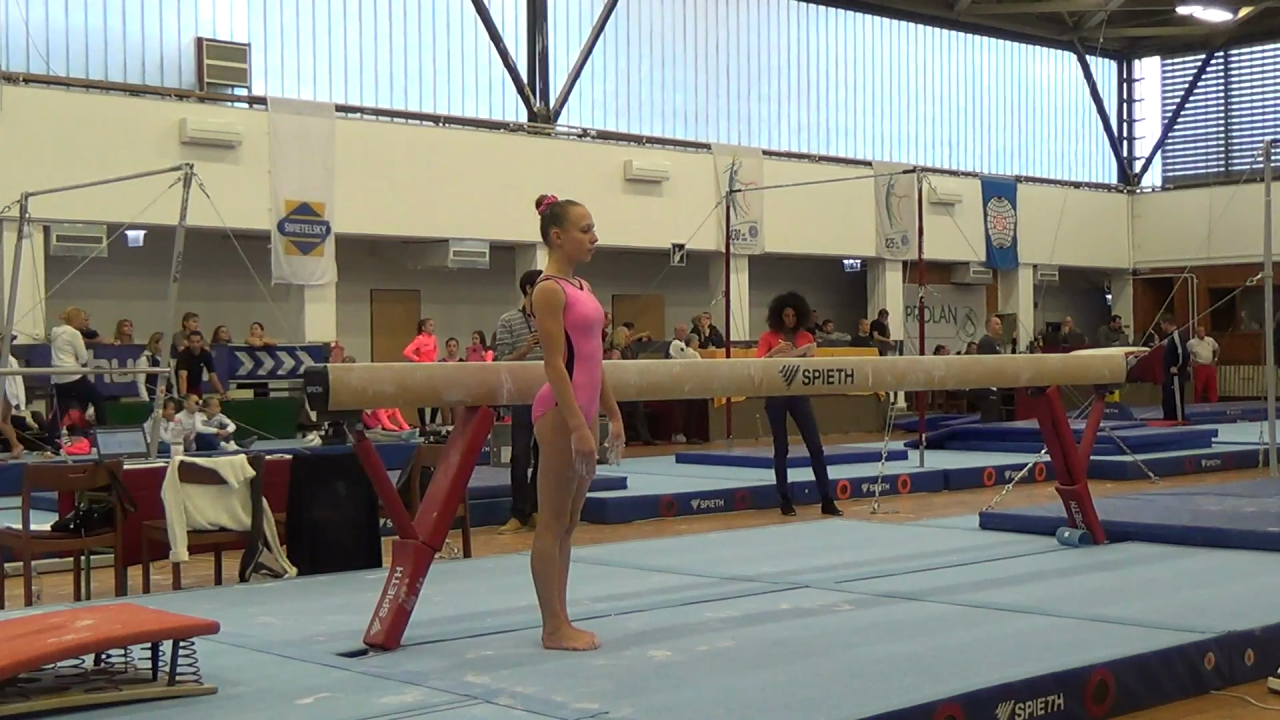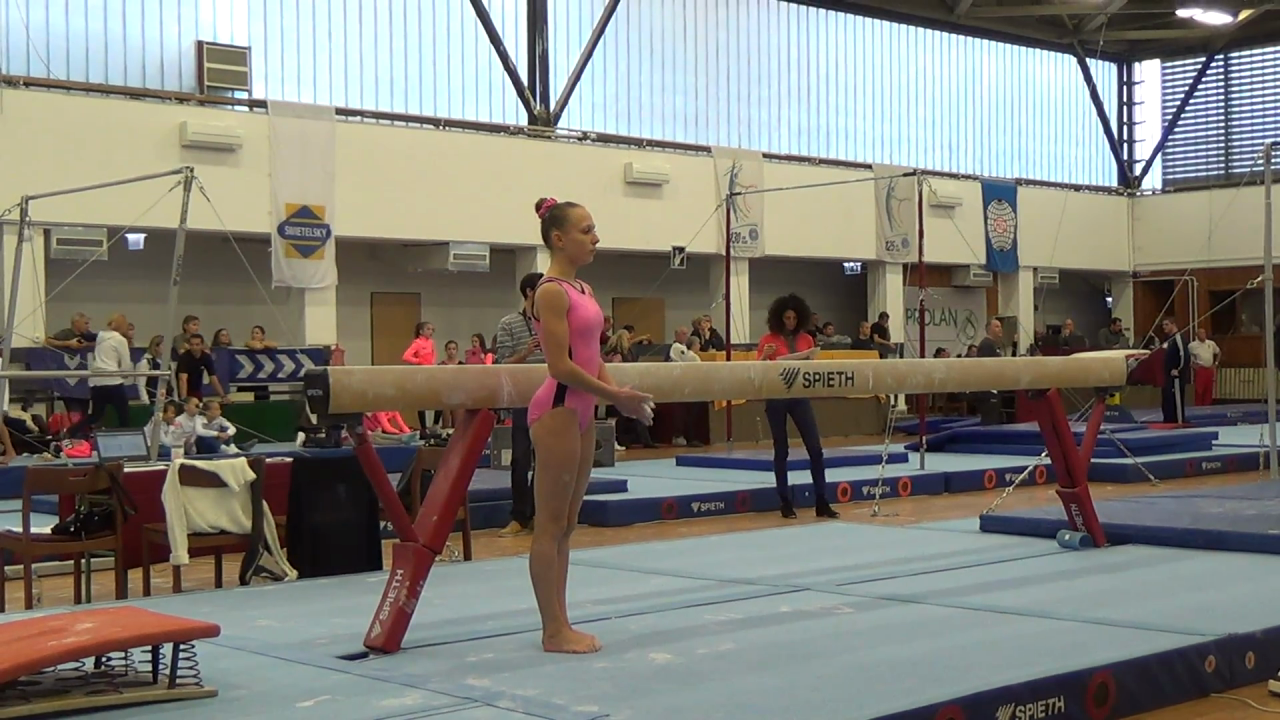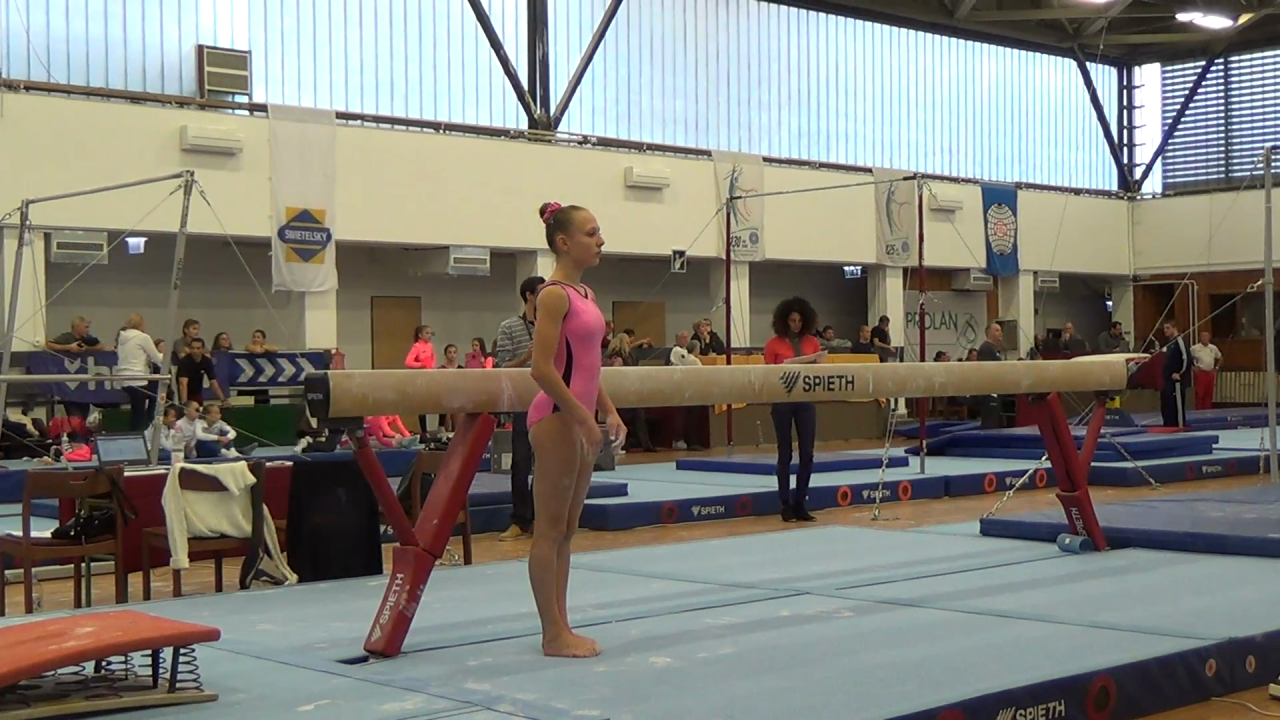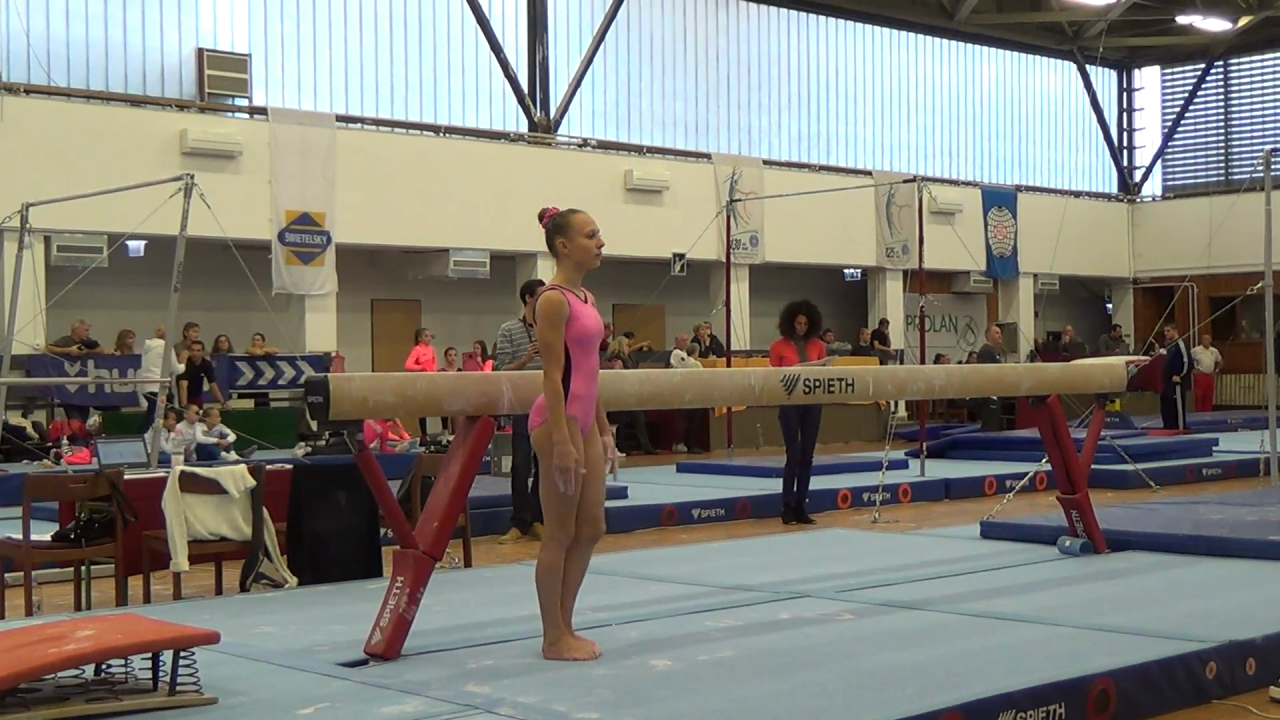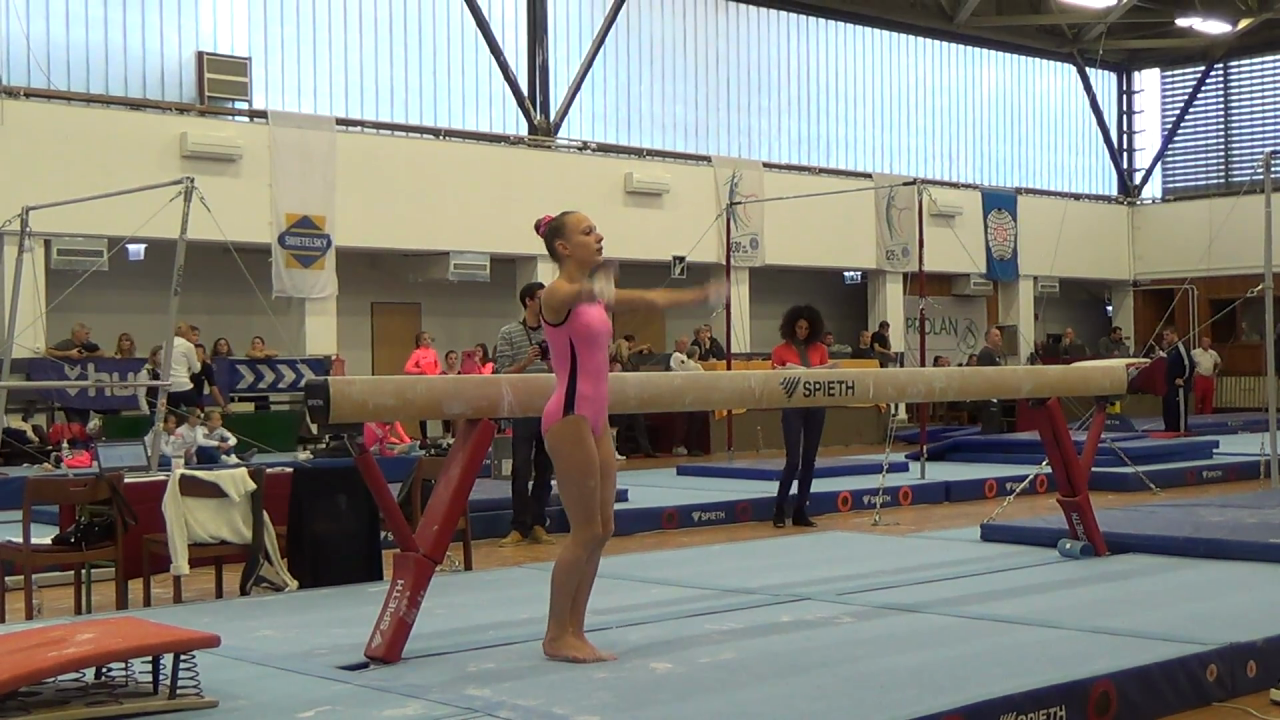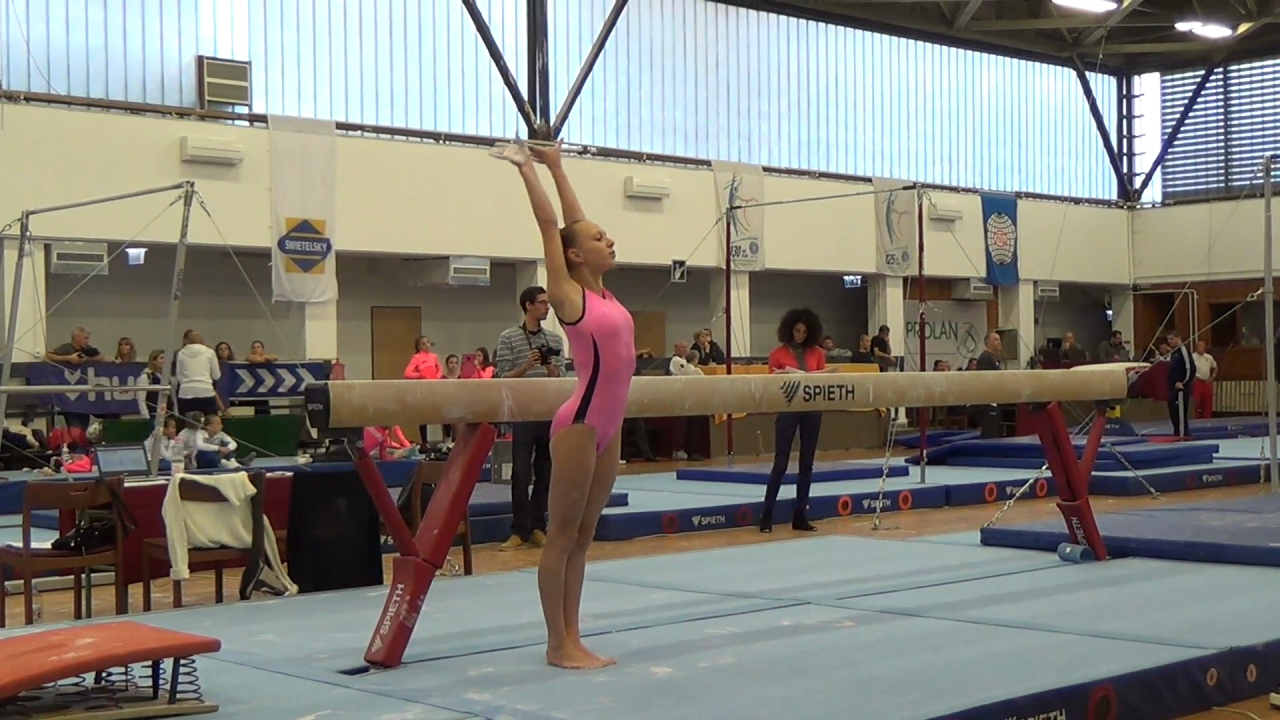
dt=0.4s
person 1, frame 1
left shoulder: (581, 287)
right shoulder: (550, 290)
right elbow: (555, 365)
left wrist: (613, 416)
right wrist: (578, 428)
left hip: (584, 412)
right hip: (561, 412)
left knee: (569, 524)
right knee: (553, 524)
left ankle: (562, 622)
right ankle: (553, 628)
person 1, frame 2
left shoulder: (582, 289)
right shoulder: (552, 291)
right elbow: (560, 366)
left wrist: (620, 395)
right wrist: (615, 396)
left hip: (581, 414)
right hip: (557, 413)
left knee: (567, 526)
right knee: (550, 526)
left ankle: (563, 624)
right ankle: (553, 631)
person 1, frame 3
left shoulder: (586, 294)
right shoulder: (554, 295)
right elbow: (542, 369)
left wrist: (609, 413)
right wrist: (582, 419)
left hip: (580, 418)
right hip: (559, 417)
left knee: (567, 530)
right knee: (550, 530)
left ankle: (563, 628)
right ankle: (553, 634)
person 1, frame 4
left shoulder: (587, 299)
right shoulder: (554, 300)
right elbow: (554, 377)
left wrist: (603, 431)
right wrist: (560, 442)
left hip: (583, 422)
right hip: (558, 421)
left knee: (591, 529)
right knee: (562, 532)
left ankle: (564, 625)
right ankle: (554, 636)
person 1, frame 5
left shoulder: (598, 298)
right shoulder: (558, 294)
left elbow: (649, 299)
right elbow: (577, 287)
left wrist: (697, 293)
right wrist: (592, 287)
left hip: (595, 420)
right hip: (570, 418)
left knee: (601, 532)
right knee: (585, 531)
left ankle: (574, 631)
right ankle: (557, 634)
person 1, frame 6
left shoulder: (602, 291)
right shoulder: (568, 294)
left elbow: (576, 220)
right elbow: (549, 225)
left wrist: (557, 168)
right wrist: (526, 168)
left hip: (609, 427)
right hip: (580, 424)
left knee: (583, 537)
right knee: (562, 537)
left ankle: (572, 638)
right ankle: (558, 643)
person 2, frame 1
right shoulder: (508, 321)
right elbow: (501, 362)
right wrist: (524, 351)
right knee: (520, 457)
left ankle: (537, 510)
right ankle: (520, 514)
person 2, frame 2
right shoulder: (508, 324)
right elbow: (502, 365)
right wrist: (525, 354)
right knee: (520, 459)
left ankle: (537, 513)
right ankle: (520, 516)
person 2, frame 3
right shoulder: (508, 328)
right elbow: (502, 369)
right wrist: (525, 358)
right knee: (521, 464)
left ankle: (537, 517)
right ankle: (520, 521)
person 2, frame 4
right shoulder: (508, 331)
right elbow: (501, 371)
right wrist: (525, 360)
right knee: (521, 467)
left ankle: (537, 520)
right ankle: (520, 523)
person 2, frame 5
right shoulder: (508, 333)
right elbow: (502, 374)
left wrist: (551, 366)
right wrist: (526, 362)
left knee: (545, 470)
right knee: (521, 470)
left ankle: (537, 524)
right ankle: (520, 526)
person 2, frame 6
left shoulder: (555, 339)
right shoulder: (508, 338)
left elbow: (561, 379)
right elbow: (502, 378)
left wrist: (552, 370)
right wrist: (526, 367)
left knee: (545, 474)
right knee: (521, 475)
left ankle: (537, 528)
right ankle: (520, 530)
person 3, frame 1
left shoulder: (806, 337)
right shoulder: (769, 337)
left wrist: (808, 359)
right wrist: (775, 351)
left hip: (799, 393)
right hip: (776, 395)
left knee: (815, 446)
right knee: (781, 448)
left ankle: (826, 500)
right ankle: (785, 500)
person 3, frame 2
left shoulder: (806, 339)
right shoulder: (768, 340)
right wrist: (765, 356)
left hip: (800, 396)
right hip: (776, 397)
left knee: (815, 449)
right knee: (781, 450)
left ankle: (822, 501)
right ankle: (786, 502)
person 3, frame 3
left shoulder: (812, 342)
right shoulder: (773, 344)
left hip: (806, 400)
right hip: (782, 400)
left knee: (807, 454)
right knee: (785, 454)
left ankle: (799, 505)
right ankle: (786, 505)
person 3, frame 4
left shoulder: (818, 345)
right shoulder: (778, 346)
left hip: (812, 403)
right hip: (790, 403)
left knee: (807, 457)
right knee: (794, 456)
left ankle: (800, 507)
right ankle: (787, 508)
person 3, frame 5
left shoulder: (820, 349)
right shoulder: (780, 350)
left hip: (816, 406)
right hip: (792, 406)
left knee: (809, 460)
right knee: (793, 460)
left ankle: (800, 511)
right ankle: (780, 509)
person 3, frame 6
left shoulder: (817, 353)
right shoulder: (777, 354)
left hip: (812, 409)
right hip: (788, 410)
left knee: (806, 464)
right knee: (781, 463)
left ankle: (800, 515)
right ankle: (766, 515)
